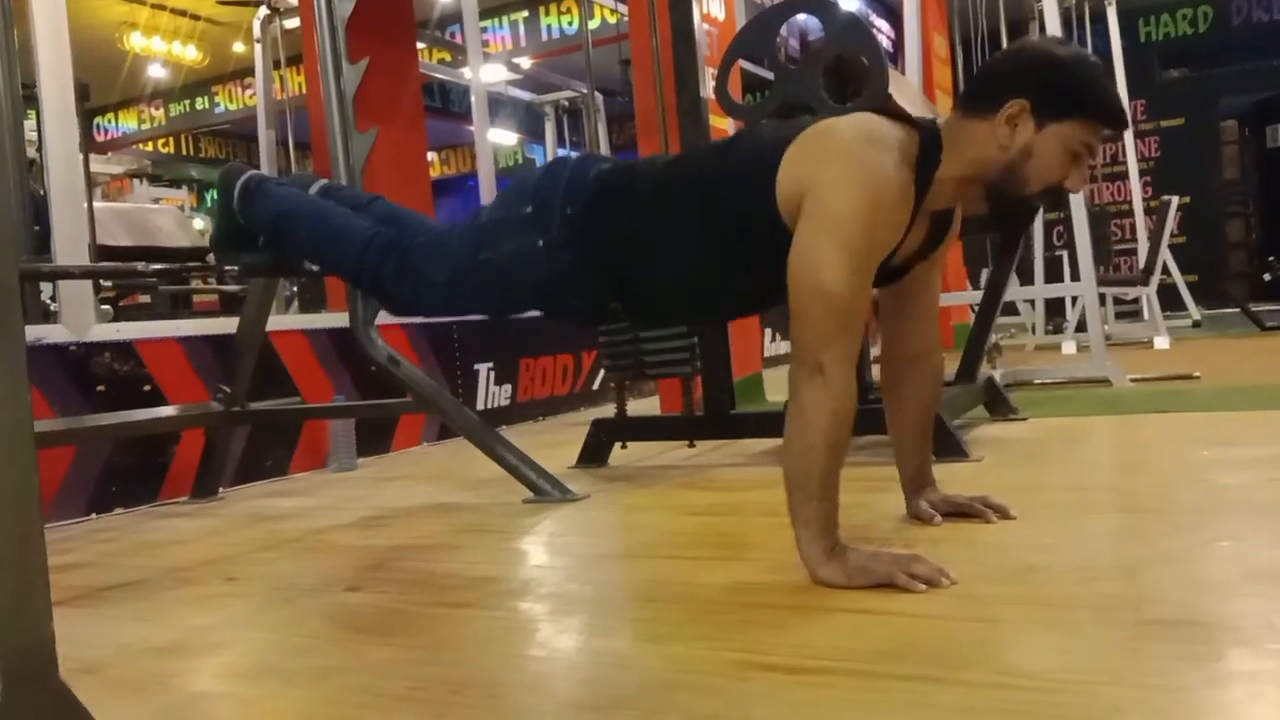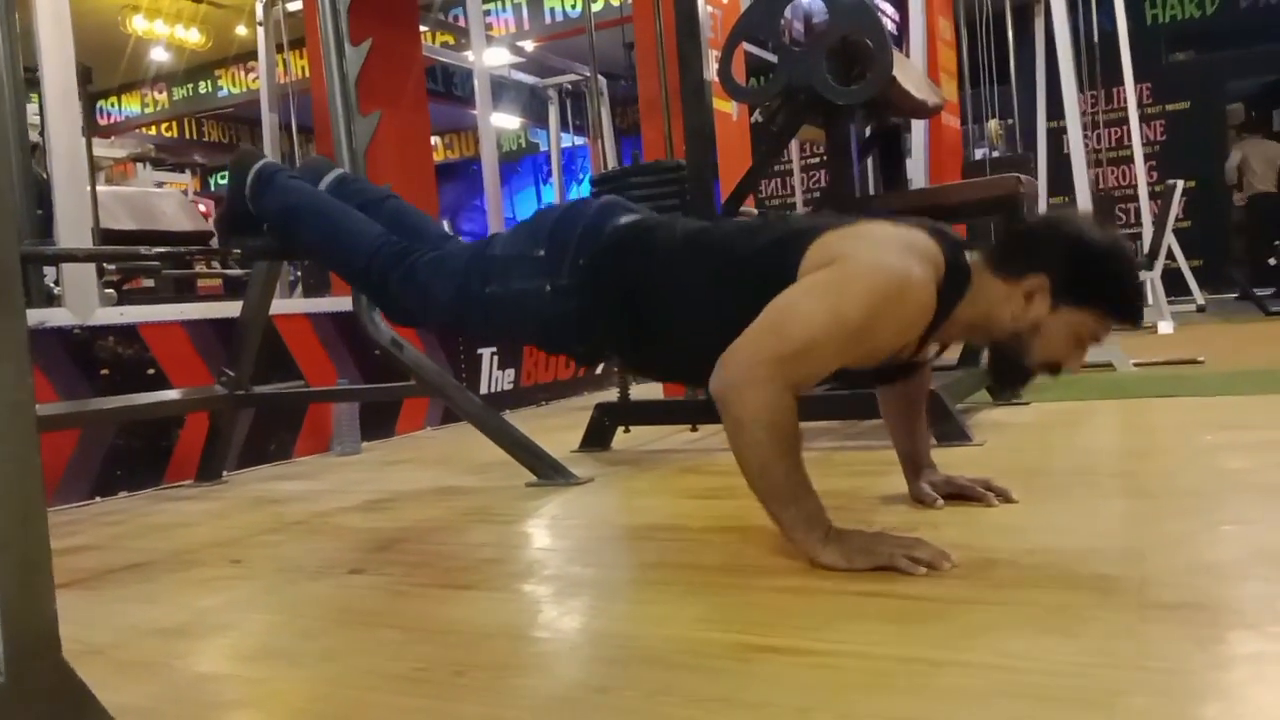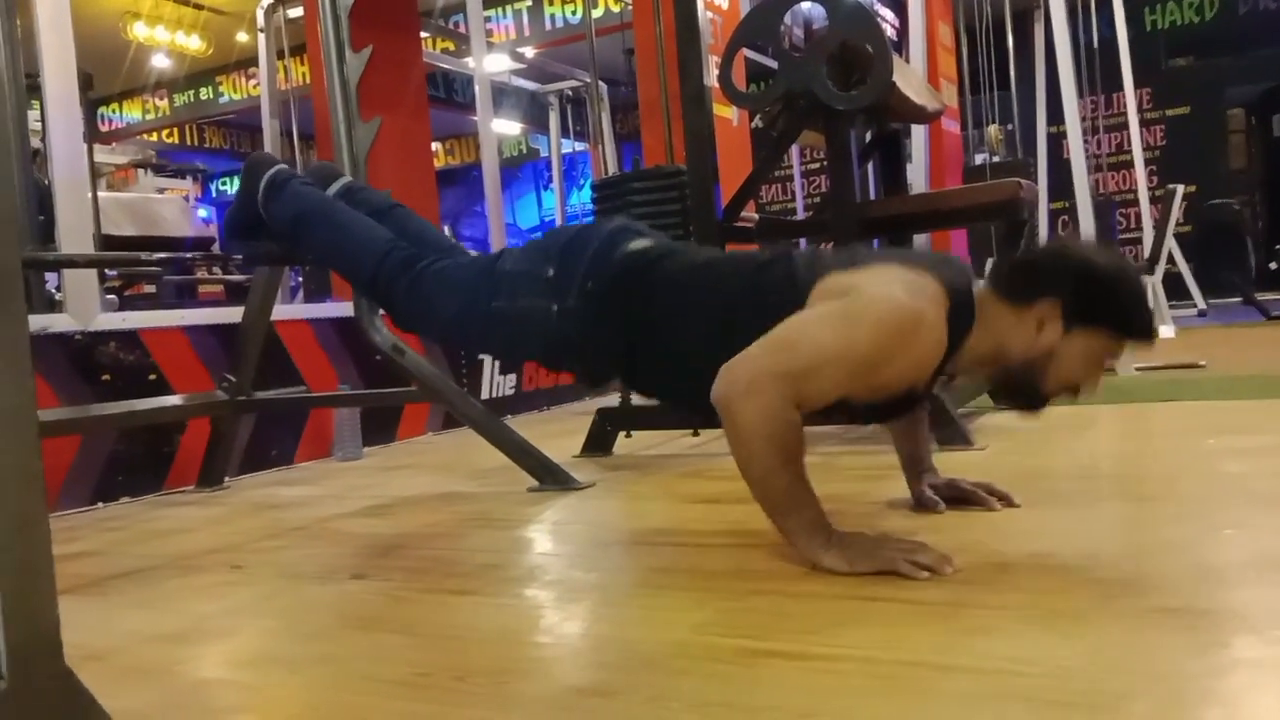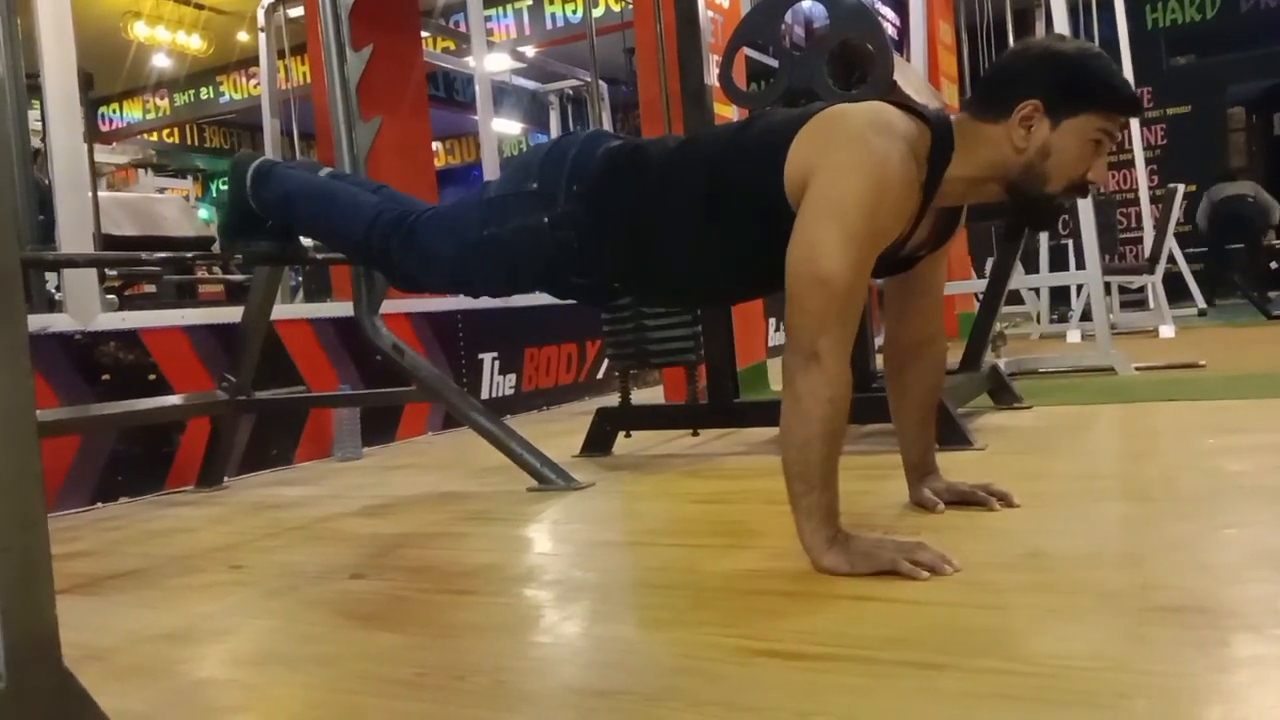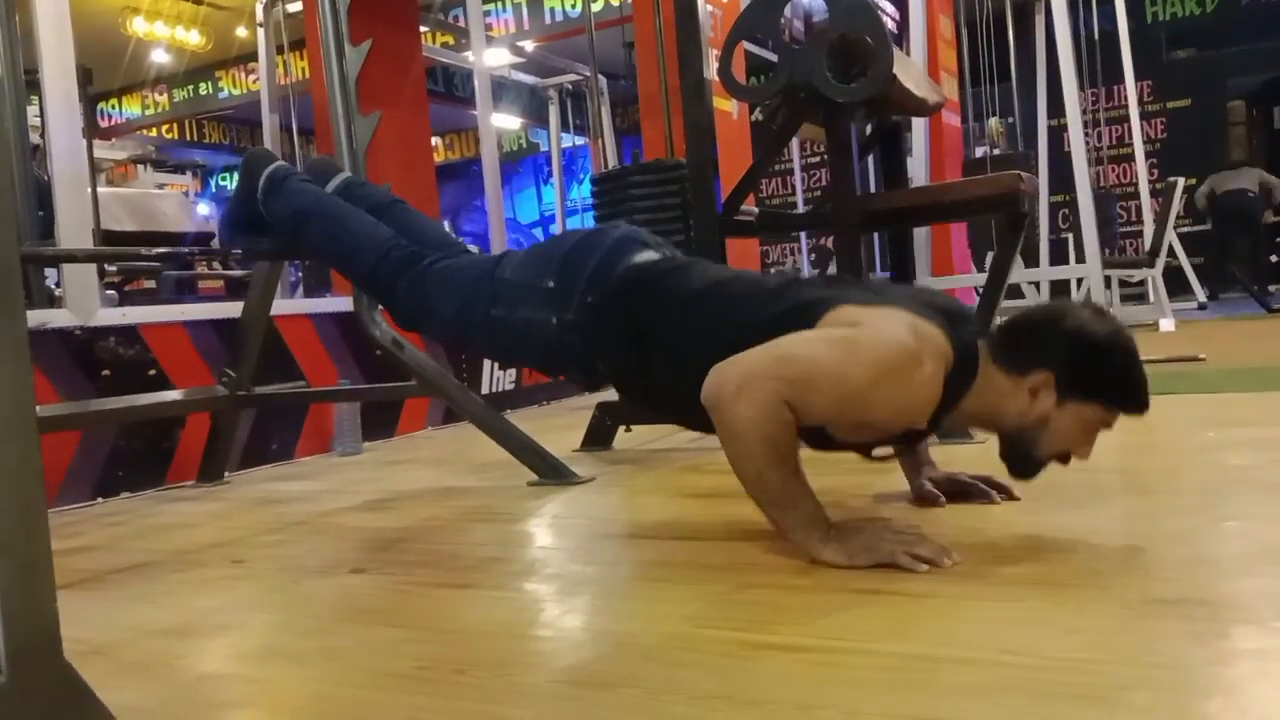
dt=1s
person 1, frame 1
left shoulder: (939, 194)
right shoulder: (872, 174)
left elbow: (913, 348)
right elbow: (822, 368)
left wrist: (920, 488)
right wrist: (824, 552)
left hip: (615, 253)
right hip: (574, 230)
left knee: (421, 263)
right knee: (400, 272)
left ankle: (317, 193)
right ankle: (258, 202)
person 1, frame 2
left shoulder: (941, 289)
right shoulder: (898, 282)
left elbow: (901, 365)
right elbow: (746, 378)
left wrist: (920, 470)
right wrist: (820, 539)
left hip: (633, 262)
right hip: (586, 275)
left knee: (435, 268)
right knee: (409, 281)
left ankle: (328, 184)
right ankle: (265, 188)
person 1, frame 3
left shoulder: (956, 299)
right shoulder: (912, 321)
right elbow: (746, 386)
left wrist: (920, 475)
right wrist: (821, 541)
left hip: (649, 277)
right hip: (598, 295)
left knee: (447, 272)
right knee: (416, 284)
left ankle: (333, 190)
right ankle: (275, 192)
person 1, frame 4
left shoulder: (946, 189)
right shoulder: (877, 163)
left elbow: (914, 336)
right elbow: (815, 355)
left wrist: (922, 473)
right wrist: (824, 538)
left hip: (621, 232)
right hip: (578, 207)
left knee: (421, 246)
right knee: (408, 248)
left ankle: (307, 183)
right ankle: (269, 189)
person 1, frame 5
left shoulder: (955, 343)
right shoulder: (910, 364)
right elbow: (738, 389)
left wrist: (918, 470)
right wrist: (820, 535)
left hip: (648, 280)
right hip: (595, 304)
left knee: (445, 275)
right knee: (418, 287)
left ankle: (331, 186)
right ankle: (275, 192)
